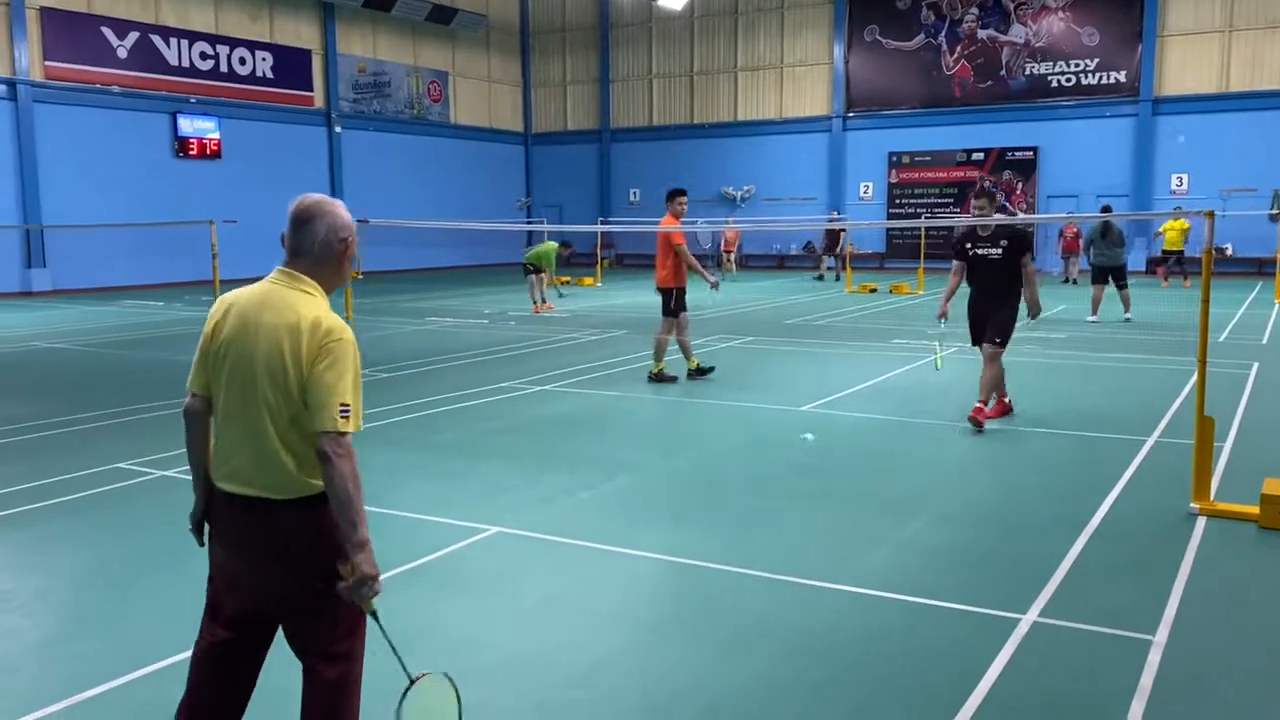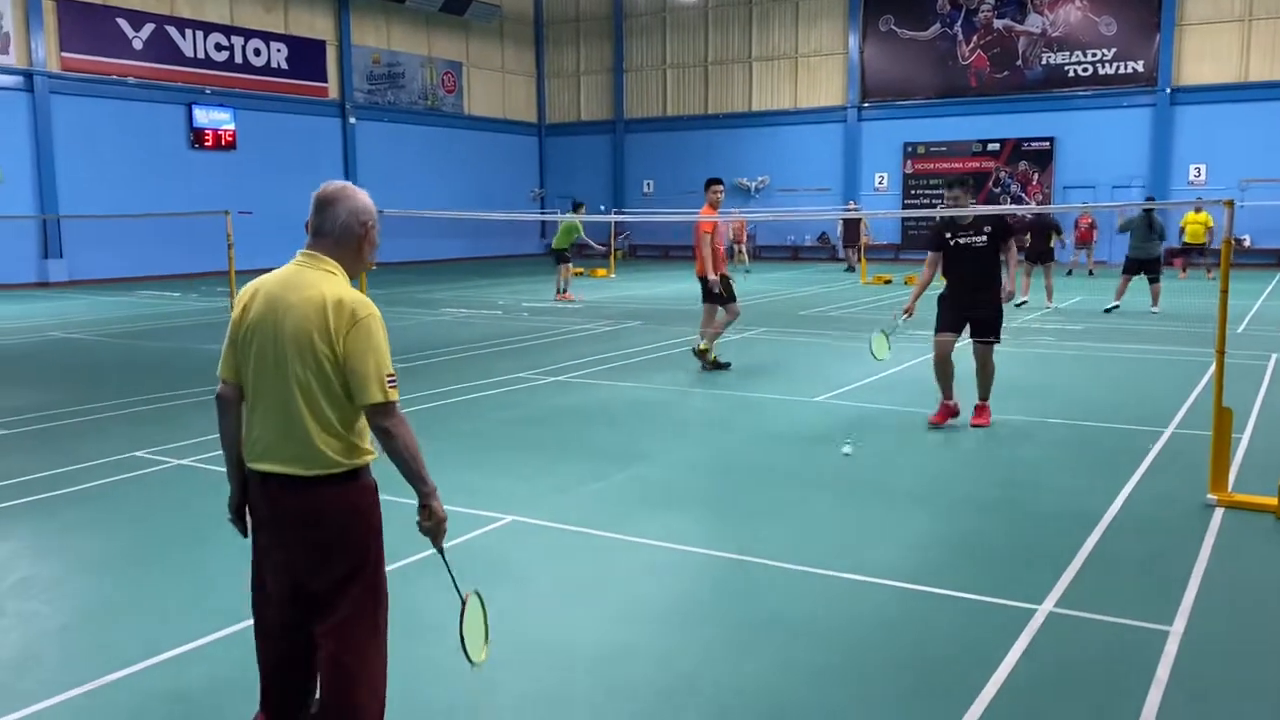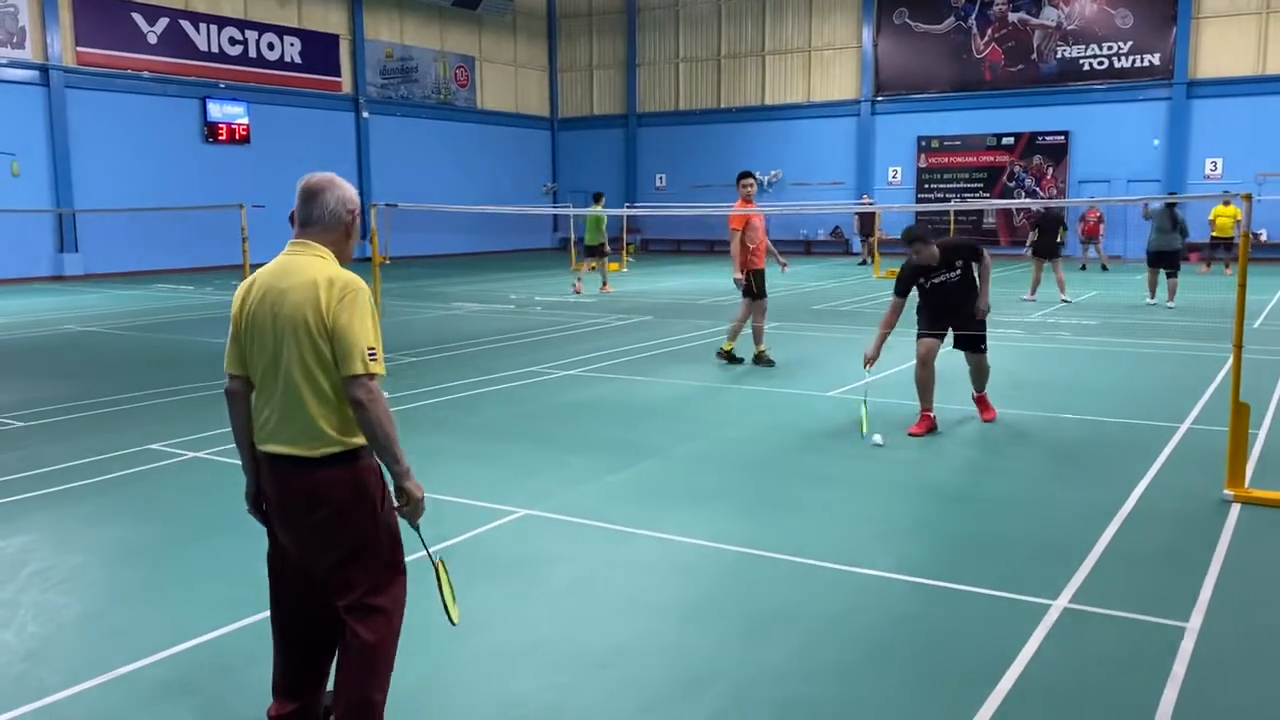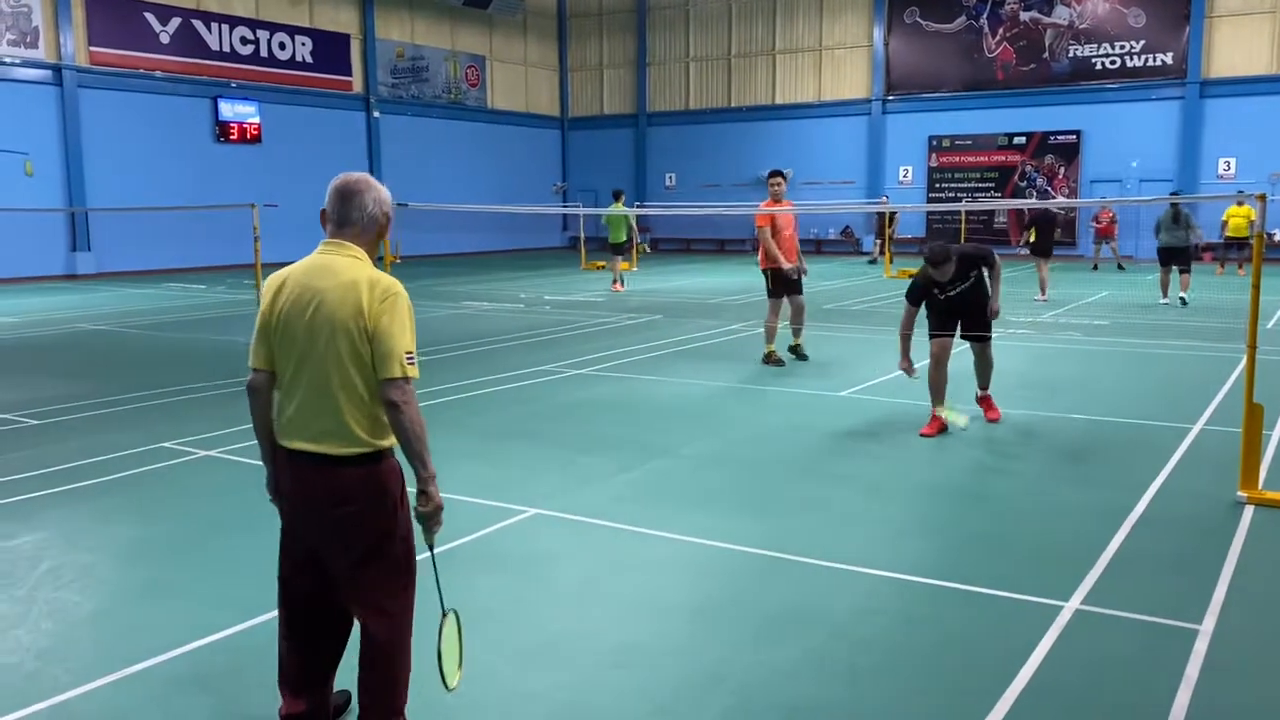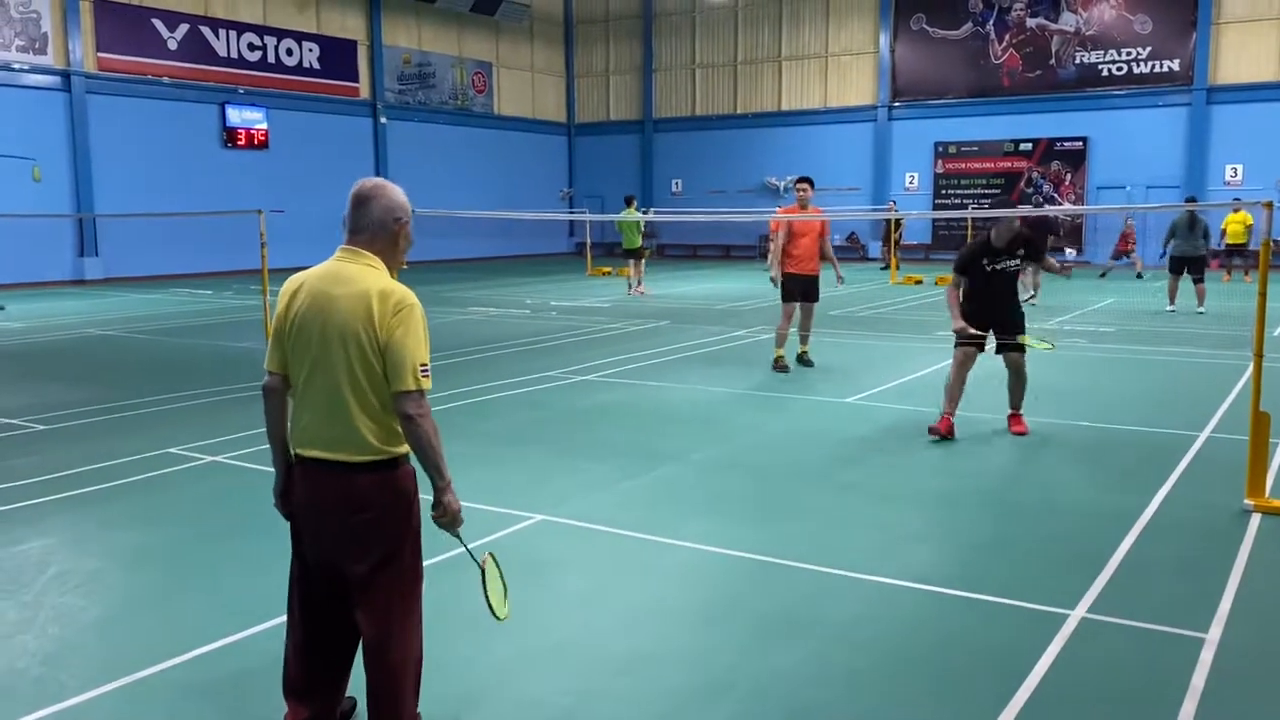
dt=0.4s
person 1, frame 1
left shoulder: (227, 307)
right shoulder: (327, 331)
left elbow: (195, 411)
right elbow: (332, 449)
left wrist: (204, 493)
right wrist: (358, 546)
left hip: (232, 507)
right hip: (303, 515)
left knee: (224, 637)
right knee: (330, 647)
person 1, frame 2
left shoulder: (254, 293)
right shoulder: (350, 307)
left elbow: (228, 399)
right elbow: (384, 419)
left wrist: (237, 482)
right wrist: (428, 495)
left hip: (267, 488)
right hip: (334, 493)
left knee: (279, 615)
right knee: (350, 627)
person 1, frame 3
left shoulder: (252, 287)
right shoulder: (344, 287)
left elbow: (236, 392)
right elbow: (362, 393)
left wrist: (253, 473)
right wrist: (403, 475)
left hip: (279, 471)
right hip: (339, 472)
left knee: (297, 601)
right knee: (373, 602)
person 1, frame 4
left shoulder: (280, 283)
right shoulder: (382, 290)
left elbow: (258, 384)
right elbow: (396, 396)
left wrist: (273, 463)
right wrist: (427, 480)
left hip: (297, 469)
right hip: (362, 474)
left knee: (307, 599)
right knee: (383, 607)
person 1, frame 5
left shoulder: (296, 287)
right shoulder: (394, 299)
left elbow: (274, 388)
right elbow: (411, 409)
left wrist: (283, 469)
right wrist: (444, 488)
left hip: (310, 477)
right hip: (375, 482)
left knee: (315, 605)
right knee: (389, 615)
person 2, frame 1
left shoulder: (1011, 234)
right shoulder: (964, 238)
left elbow: (1027, 266)
right elbow: (956, 274)
left wrist: (1033, 298)
right wrist: (944, 303)
left hip: (1005, 304)
right hip: (978, 304)
left knee: (991, 354)
right knee: (988, 356)
left ankle: (980, 409)
right ankle: (1002, 400)
person 2, frame 2
left shoulder: (994, 221)
right shoulder: (942, 228)
left elbow: (1010, 249)
right elbow: (930, 267)
left wrist: (1011, 278)
right wrist: (913, 300)
left hip: (987, 299)
right hip: (953, 297)
left knee: (983, 355)
right knee: (941, 350)
left ankle: (982, 406)
right ankle: (948, 404)
person 2, frame 3
left shoulder: (960, 247)
right shoulder: (910, 270)
left elbow: (983, 259)
right elbow: (895, 311)
left wrist: (984, 295)
right wrist: (877, 347)
left hip: (969, 307)
right hip: (932, 313)
left knee: (977, 360)
right knee: (924, 355)
left ankle: (981, 396)
right ankle: (927, 415)
person 2, frame 4
left shoulder: (973, 255)
right shoulder: (922, 281)
left elbow: (995, 263)
right elbow: (909, 317)
left wrist: (994, 299)
right wrist: (905, 357)
left hip: (976, 302)
right hip: (942, 310)
left knee: (983, 351)
right knee: (938, 355)
left ankle: (984, 396)
right ankle: (937, 417)
person 2, frame 5
left shoulder: (1025, 240)
right shoulder: (974, 250)
left elbow: (1043, 261)
right elbow: (954, 286)
left wrist: (1059, 268)
right wrist: (956, 318)
left hip: (1008, 311)
right hip: (974, 312)
left knee: (1016, 364)
right knee: (961, 361)
left ankle: (1015, 415)
right ankle: (947, 419)
person 3, frame 1
left shoulder: (668, 223)
right shoulder: (673, 226)
right elbow: (686, 256)
left wrist: (660, 281)
right wrist: (708, 277)
left hip: (672, 282)
right hip: (673, 283)
left knee: (682, 324)
right knee: (667, 327)
left ankle: (693, 366)
right ankle: (656, 371)
person 3, frame 2
left shoulder: (714, 215)
right shoulder: (706, 215)
right elbow: (704, 246)
left wrist: (719, 271)
right wrist: (711, 272)
left hip: (715, 271)
right hip: (712, 273)
left knee: (710, 314)
right knee: (733, 311)
left ankle: (708, 357)
right ankle: (703, 347)
person 3, frame 3
left shoulder: (755, 208)
right shoulder: (739, 210)
right elbow: (734, 243)
left wrist: (777, 257)
right wrist: (737, 271)
left hip: (758, 266)
right hip: (749, 268)
left knee: (748, 309)
right knee: (759, 309)
left ankle: (726, 348)
right ankle: (759, 352)
person 3, frame 4
left shoulder: (790, 207)
right shoulder: (765, 209)
right elbow: (766, 239)
left wrist: (801, 261)
right wrist: (782, 262)
left hip: (792, 266)
right hip: (774, 266)
left knee: (799, 305)
right knee: (775, 308)
left ankle: (796, 344)
right ankle: (769, 352)
person 3, frame 5
left shoulder: (819, 215)
right shoulder: (785, 214)
left elbow: (826, 245)
right elbow: (779, 243)
left wrist: (837, 269)
right wrist: (774, 269)
left hip: (812, 272)
right hip: (790, 271)
left knee: (808, 312)
right knee: (788, 313)
left ankle: (803, 352)
right ankle: (779, 356)
